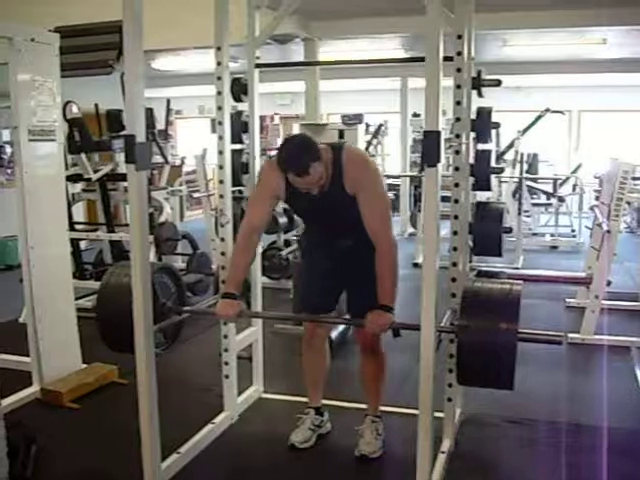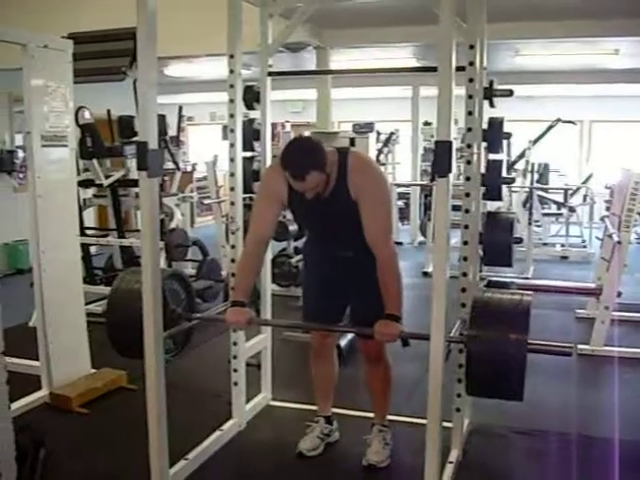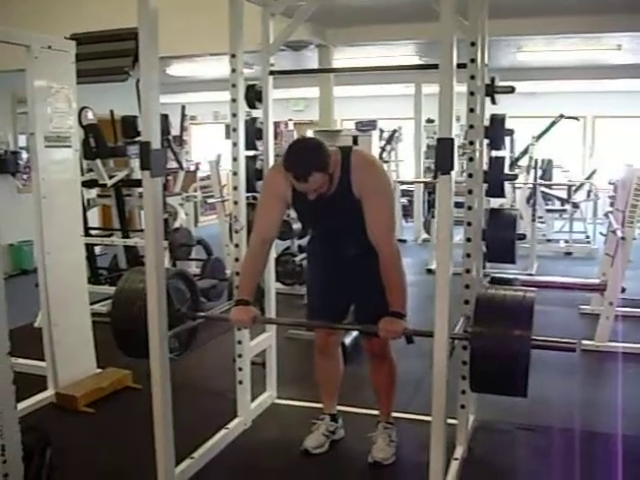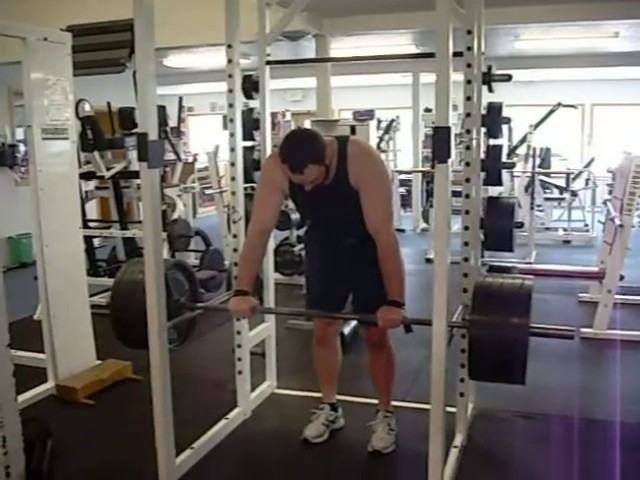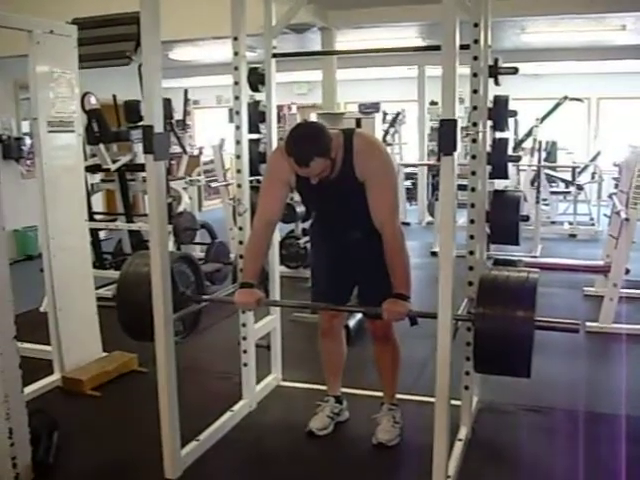
dt=1s
person 1, frame 1
left shoulder: (357, 166)
right shoulder: (273, 173)
left elbow: (384, 239)
right elbow: (250, 231)
left wrist: (385, 306)
right wrist: (230, 293)
left hip: (363, 249)
right hip: (318, 246)
left knee: (369, 336)
right knee: (312, 330)
left ankle: (373, 419)
right ankle: (316, 414)
person 1, frame 2
left shoulder: (362, 173)
right shoulder: (275, 179)
left elbow: (383, 247)
right elbow: (257, 240)
left wrist: (392, 315)
right wrist: (239, 301)
left hip: (367, 259)
right hip: (322, 257)
left knee: (373, 347)
right knee: (320, 342)
left ankle: (381, 430)
right ankle: (325, 422)
person 1, frame 3
left shoulder: (365, 171)
right shoulder: (278, 179)
left elbow: (386, 245)
right elbow: (261, 239)
left wrist: (397, 313)
right wrist: (244, 300)
left hip: (370, 257)
right hip: (325, 255)
left knee: (377, 345)
right knee: (325, 340)
left ankle: (386, 427)
right ankle: (330, 420)
person 1, frame 4
left shoulder: (362, 160)
right shoulder: (275, 168)
left elbow: (383, 233)
right elbow: (258, 229)
left wrist: (395, 301)
right wrist: (242, 290)
left hip: (368, 246)
right hip: (323, 245)
left knee: (376, 334)
right knee: (323, 329)
left ankle: (385, 415)
right ankle: (329, 409)
person 1, frame 5
left shoulder: (368, 154)
right shoulder: (281, 161)
left elbow: (389, 226)
right elbow: (264, 222)
left wrist: (400, 294)
right wrist: (248, 283)
left hip: (374, 239)
right hip: (328, 238)
left knee: (381, 326)
right knee: (328, 321)
left ankle: (390, 408)
right ankle: (334, 401)
